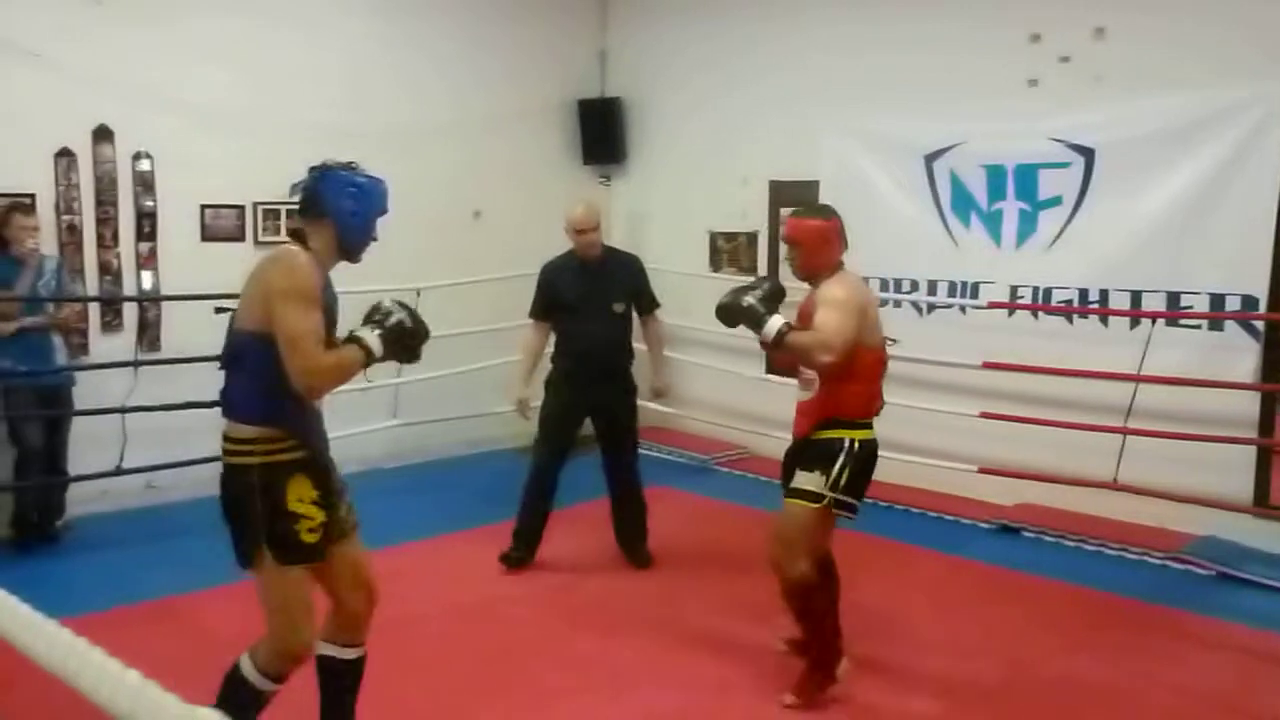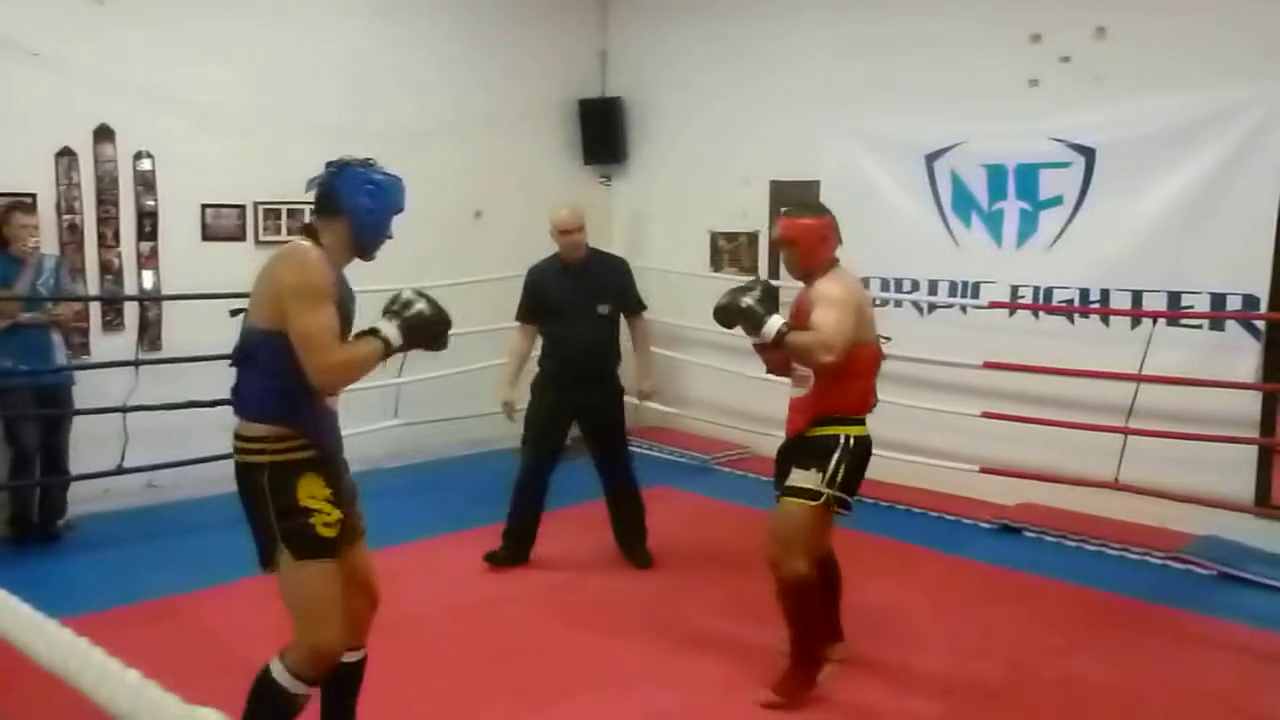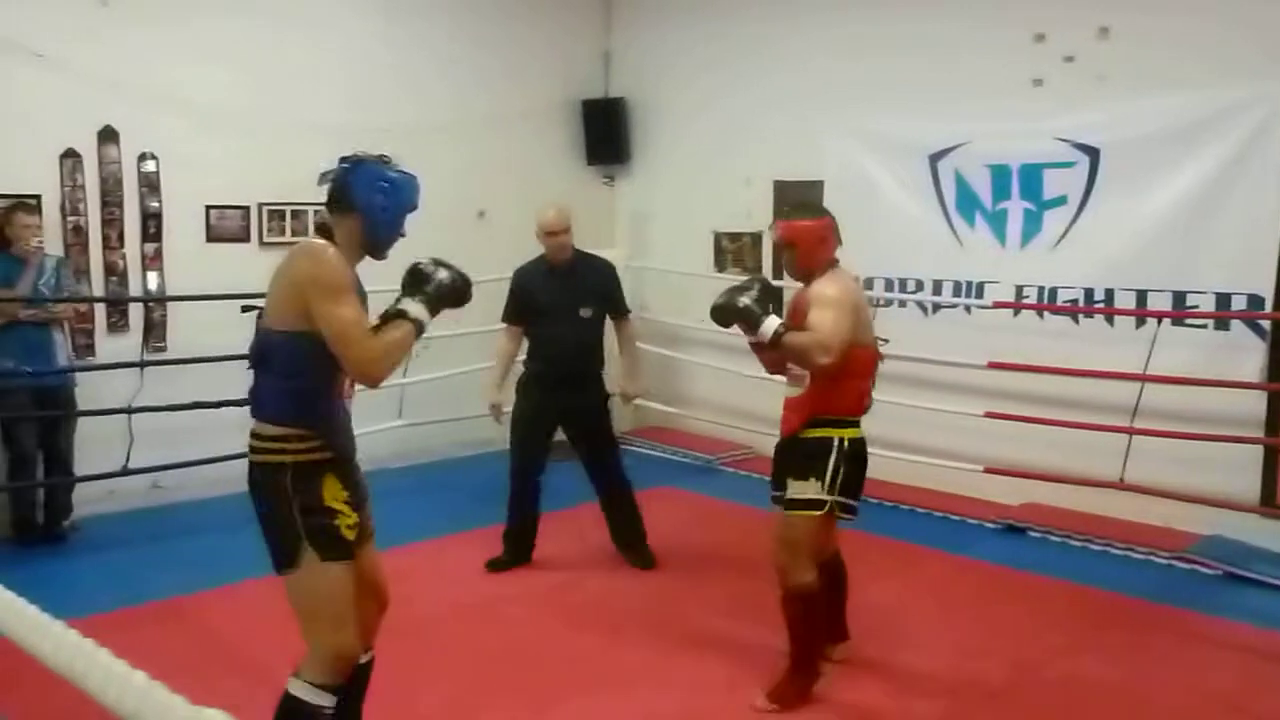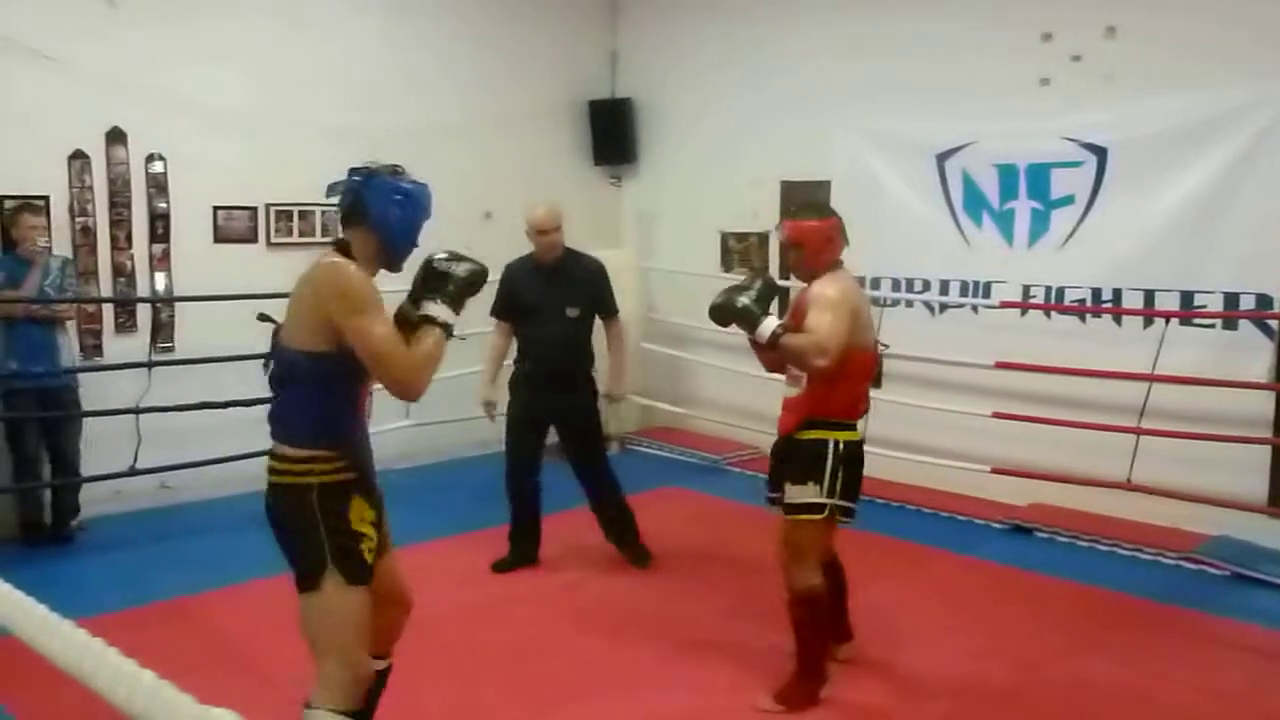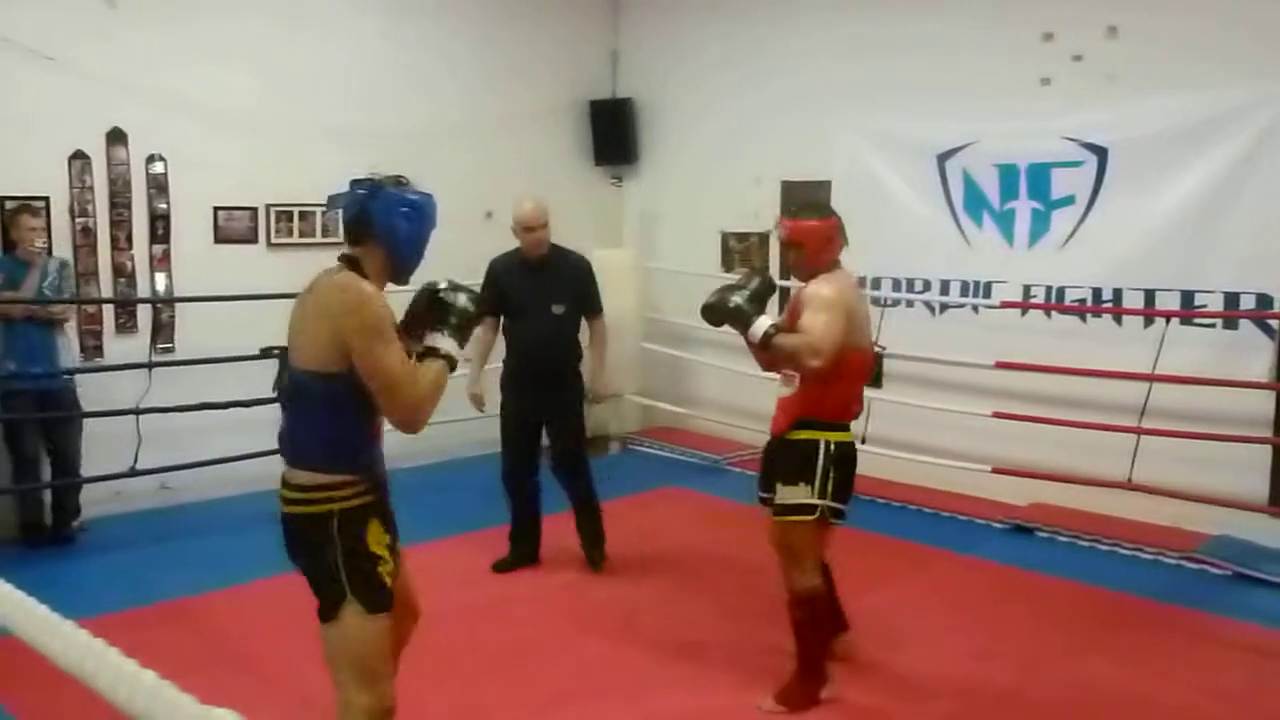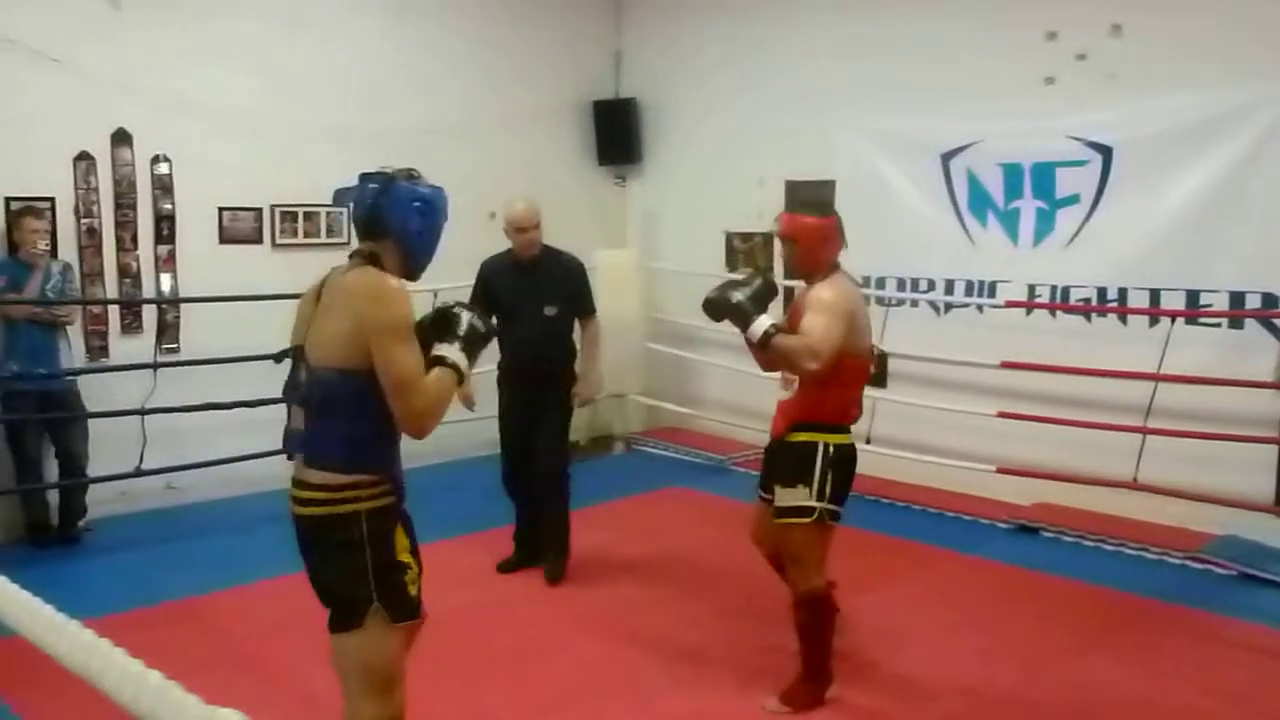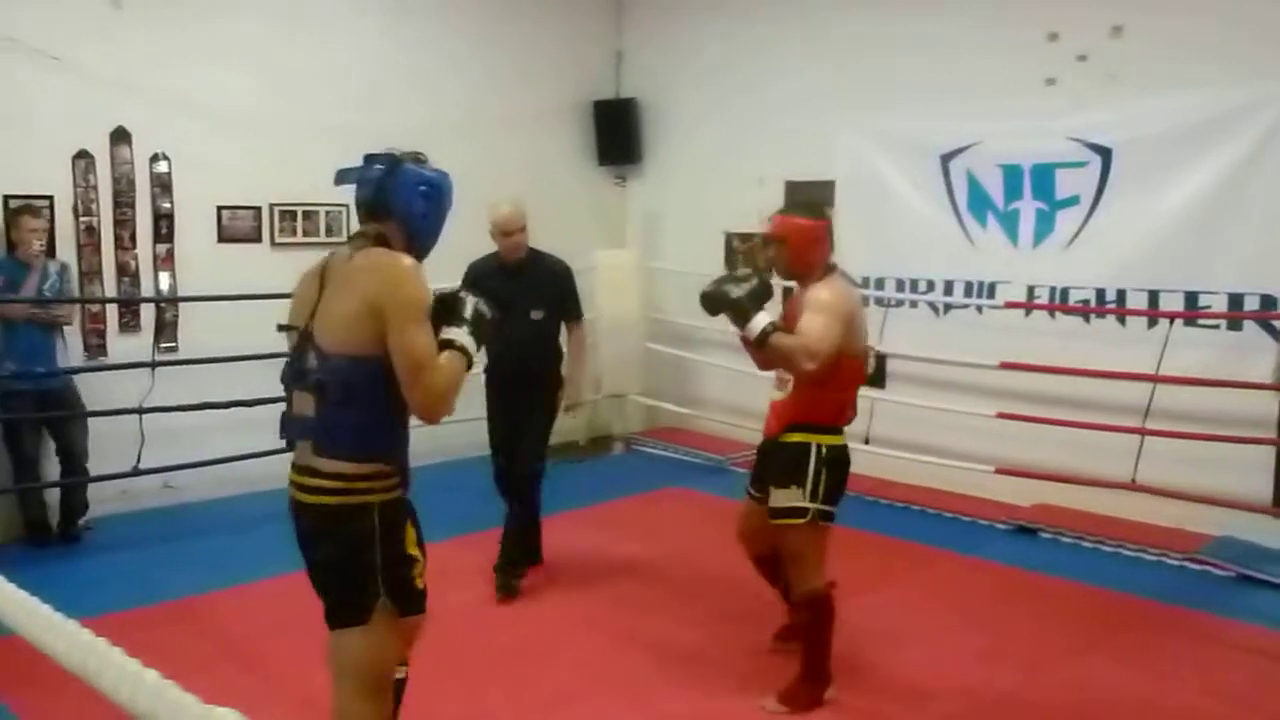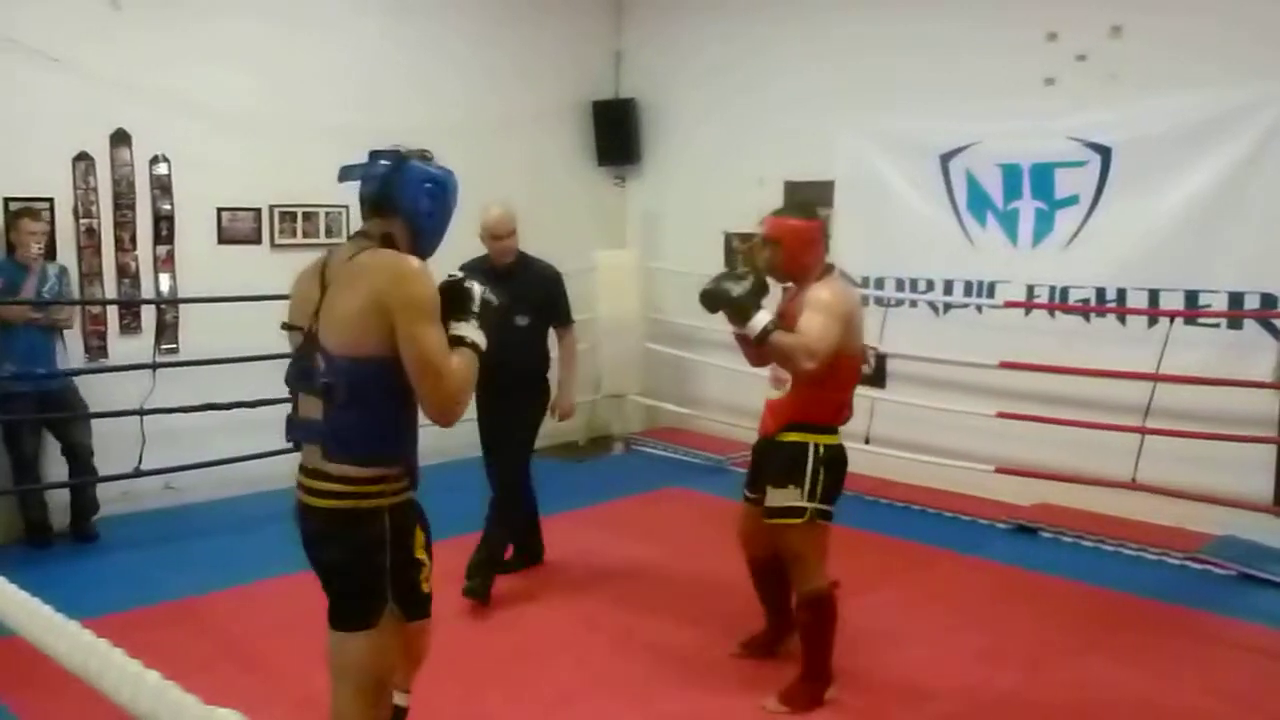
dt=0.1s
person 1, frame 1
left shoulder: (308, 274)
right shoulder: (291, 267)
right elbow: (309, 376)
left wrist: (370, 338)
right wrist: (375, 339)
left hip: (303, 457)
right hip: (265, 467)
left knee: (357, 595)
right knee: (289, 641)
person 1, frame 2
left shoulder: (322, 270)
right shoulder: (302, 264)
right elbow: (327, 373)
left wrist: (389, 331)
right wrist: (394, 330)
left hip: (315, 455)
right hip: (278, 466)
left knee: (361, 600)
right knee: (319, 641)
person 1, frame 3
left shoulder: (325, 264)
right shoulder: (319, 263)
right elbow: (370, 366)
left wrist: (403, 309)
right wrist: (418, 304)
left hip: (323, 458)
right hip: (293, 468)
left knee: (367, 601)
right knee: (334, 646)
person 1, frame 4
left shoulder: (336, 275)
right shoulder: (342, 279)
right elbow: (407, 381)
left wrist: (418, 306)
right wrist: (441, 306)
left hip: (340, 474)
right hip: (315, 487)
left knee: (391, 605)
right knee: (348, 670)
person 1, frame 5
left shoulder: (322, 292)
right shoulder: (360, 299)
right elbow: (409, 411)
left wrist: (414, 329)
right wrist: (447, 335)
left hip: (317, 500)
right hip: (335, 511)
left knee: (396, 619)
person 1, frame 6
left shoulder: (325, 290)
right shoulder: (383, 294)
right elbow: (416, 418)
left wrist: (420, 343)
right wrist: (454, 350)
left hip: (324, 500)
right hip: (355, 513)
left knee: (400, 625)
person 1, frame 7
left shoulder: (318, 276)
right shoulder: (394, 274)
right elbow: (430, 403)
right wrist: (461, 332)
left hip: (314, 493)
right hip: (361, 503)
left knee: (397, 634)
person 1, frame 8
left shoulder: (314, 276)
right shoulder: (400, 274)
right elbow: (444, 405)
right wrist: (469, 327)
left hip: (321, 496)
right hip: (369, 507)
left knee: (406, 645)
person 2, frame 1
left shoulder: (840, 292)
right shoulder: (823, 294)
left elbow: (824, 353)
right elbow: (795, 362)
left wrist: (765, 321)
right wrist: (764, 321)
left hip: (840, 444)
right hip: (816, 438)
left knee: (786, 550)
right knee: (809, 545)
left ankle: (822, 662)
right ankle: (824, 637)
person 2, frame 2
left shoulder: (835, 290)
right shoulder: (814, 293)
left elbow: (824, 353)
right elbow: (784, 363)
left wrist: (763, 321)
right wrist: (759, 326)
left hip: (835, 440)
right hip: (810, 435)
left knee: (785, 549)
right knee: (810, 543)
left ankle: (804, 665)
right ankle: (827, 635)
person 2, frame 3
left shoulder: (833, 290)
right shoulder: (815, 292)
left elbow: (822, 354)
right elbow: (779, 362)
left wrist: (762, 322)
right wrist: (756, 321)
left hip: (829, 442)
right hip: (807, 436)
left knee: (792, 560)
right knee: (817, 546)
left ankle: (802, 675)
right ankle: (831, 634)
person 2, frame 4
left shoulder: (833, 292)
right shoulder: (817, 293)
left elbow: (819, 356)
right elbow: (778, 362)
left wrist: (760, 323)
right wrist: (755, 320)
left hip: (825, 445)
right hip: (804, 438)
left knee: (798, 563)
right knee: (814, 547)
left ankle: (809, 677)
right ankle: (836, 634)
person 2, frame 5
left shoulder: (829, 292)
right shoulder: (818, 291)
left elbow: (812, 357)
right elbow: (776, 360)
left wrist: (752, 321)
right wrist: (752, 317)
left hip: (818, 445)
right hip: (796, 437)
left knee: (798, 562)
right knee: (794, 549)
left ankle: (810, 680)
right ankle: (832, 625)
person 2, frame 6
left shoulder: (831, 295)
right shoulder: (818, 293)
left elbow: (809, 359)
right elbow: (775, 360)
left wrist: (752, 321)
right wrist: (753, 317)
left hip: (817, 447)
right hip: (796, 439)
left knee: (802, 563)
right knee: (767, 537)
left ankle: (815, 679)
right ankle: (822, 615)
person 2, frame 7
left shoulder: (829, 298)
right shoulder: (808, 295)
left elbow: (807, 360)
right elbow: (768, 359)
left wrist: (753, 316)
right wrist: (746, 316)
left hip: (811, 448)
right hip: (785, 440)
left knee: (803, 564)
right knee: (753, 535)
left ankle: (814, 679)
right ankle: (806, 617)
person 2, frame 8
left shoulder: (828, 297)
right shoulder: (801, 294)
left elbow: (806, 359)
right elbow: (762, 357)
left wrist: (753, 315)
right wrist: (742, 316)
left hip: (807, 447)
right hip: (780, 439)
left knee: (804, 565)
right knee: (755, 542)
left ankle: (816, 679)
right ankle: (779, 627)
person 3, frame 1
left shoulder: (628, 267)
right shoulder: (554, 272)
left elbow: (650, 320)
right elbow: (539, 329)
left wrist: (658, 371)
right wrist: (523, 381)
left hip: (614, 383)
right hip: (566, 381)
left knee: (622, 465)
right knee: (545, 462)
left ankle: (634, 542)
right ankle: (524, 545)
person 3, frame 2
left shoulder: (615, 269)
right shoulder: (540, 276)
left elbow: (637, 322)
right elbow: (526, 332)
left wrist: (645, 373)
right wrist: (508, 384)
left hip: (602, 386)
right hip: (553, 384)
left knee: (616, 466)
right knee: (534, 465)
left ankle: (633, 541)
right ankle: (515, 545)
person 3, frame 3
left shoulder: (600, 271)
right shoulder: (526, 277)
left elbow: (623, 324)
right elbow: (512, 334)
left wrist: (629, 376)
right wrist: (497, 386)
left hip: (585, 387)
right hip: (537, 387)
left knee: (605, 465)
right knee: (523, 468)
left ankle: (633, 543)
right ankle: (517, 547)
person 3, frame 4
left shoulder: (589, 270)
right shoulder: (516, 274)
left elbow: (612, 323)
right elbow: (503, 330)
left wrist: (616, 376)
right wrist: (489, 382)
left hip: (575, 386)
right hip: (529, 386)
left knee: (592, 465)
right knee: (520, 469)
left ankle: (628, 539)
right ankle: (523, 548)
person 3, frame 5
left shoulder: (575, 266)
right shoulder: (501, 269)
left elbow: (596, 321)
right elbow: (486, 325)
left wrist: (598, 373)
right wrist: (475, 376)
left hip: (563, 383)
right hip: (518, 382)
left knee: (570, 463)
right knee: (517, 468)
left ankle: (593, 538)
right ankle: (523, 547)
person 3, frame 6
left shoulder: (568, 267)
right shoulder: (492, 271)
left elbow: (589, 323)
left wrist: (588, 376)
left hip: (556, 384)
right hip: (513, 384)
left knee: (551, 468)
right knee: (517, 470)
left ankle: (555, 550)
right ankle: (528, 547)
person 3, frame 7
left shoulder: (554, 271)
right shoulder: (479, 273)
left elbow: (575, 327)
left wrist: (574, 381)
left hip: (540, 386)
right hip: (500, 386)
left knee: (526, 470)
right knee: (508, 473)
left ankle: (511, 563)
right ankle: (527, 548)
person 3, frame 8
left shoulder: (544, 276)
right shoulder: (469, 276)
left elbow: (566, 334)
left wrist: (566, 390)
left hip: (528, 392)
right hip: (489, 391)
left knee: (509, 478)
right knee: (506, 475)
left ankle: (482, 570)
right ankle: (529, 548)
person 4, frame 1
left shoulder: (55, 266)
left elbow: (70, 317)
left hip: (55, 374)
left knee: (56, 453)
right knee: (30, 448)
left ankle: (49, 520)
person 4, frame 2
left shoulder: (54, 265)
left elbow: (65, 314)
right wrist: (27, 267)
left hip: (54, 373)
left knee: (56, 452)
left ankle: (50, 520)
person 4, frame 3
left shoulder: (57, 265)
left elbow: (65, 311)
right wrist: (30, 266)
left hip: (56, 375)
left knee: (60, 453)
left ankle: (56, 520)
person 4, frame 4
left shoulder: (62, 265)
left elbow: (67, 311)
right wrist: (36, 266)
left hip: (59, 375)
left knee: (66, 454)
left ankle: (63, 521)
right ankle: (32, 526)
person 4, frame 5
left shoulder: (59, 266)
left elbow: (65, 312)
left wrist: (28, 310)
right wrist: (34, 267)
left hip: (57, 376)
left knee: (67, 454)
left ankle: (64, 522)
right ankle: (33, 526)
person 4, frame 6
left shoulder: (62, 269)
left elbow: (70, 315)
left wrist: (32, 312)
right wrist: (37, 269)
left hip: (59, 377)
left knee: (74, 454)
right knee: (28, 458)
left ankle: (70, 522)
right ankle: (38, 527)
person 4, frame 7
left shoulder: (58, 269)
left elbow: (67, 316)
left wrist: (28, 312)
right wrist: (33, 269)
left hip: (55, 375)
left knee: (76, 449)
left ankle: (71, 520)
right ankle: (37, 525)
person 4, frame 8
left shoulder: (58, 272)
left elbow: (67, 319)
left wrist: (29, 315)
right wrist: (33, 271)
left hip: (55, 377)
left knee: (81, 448)
left ankle: (83, 520)
right ankle: (37, 527)
